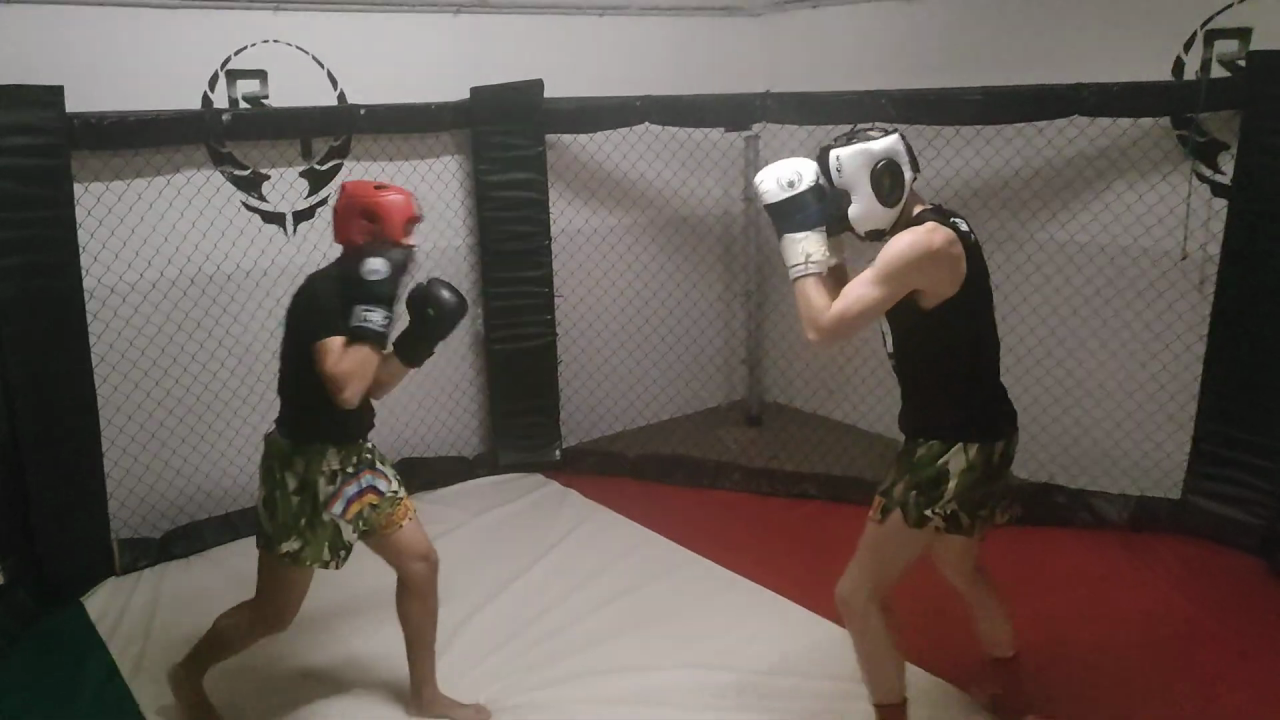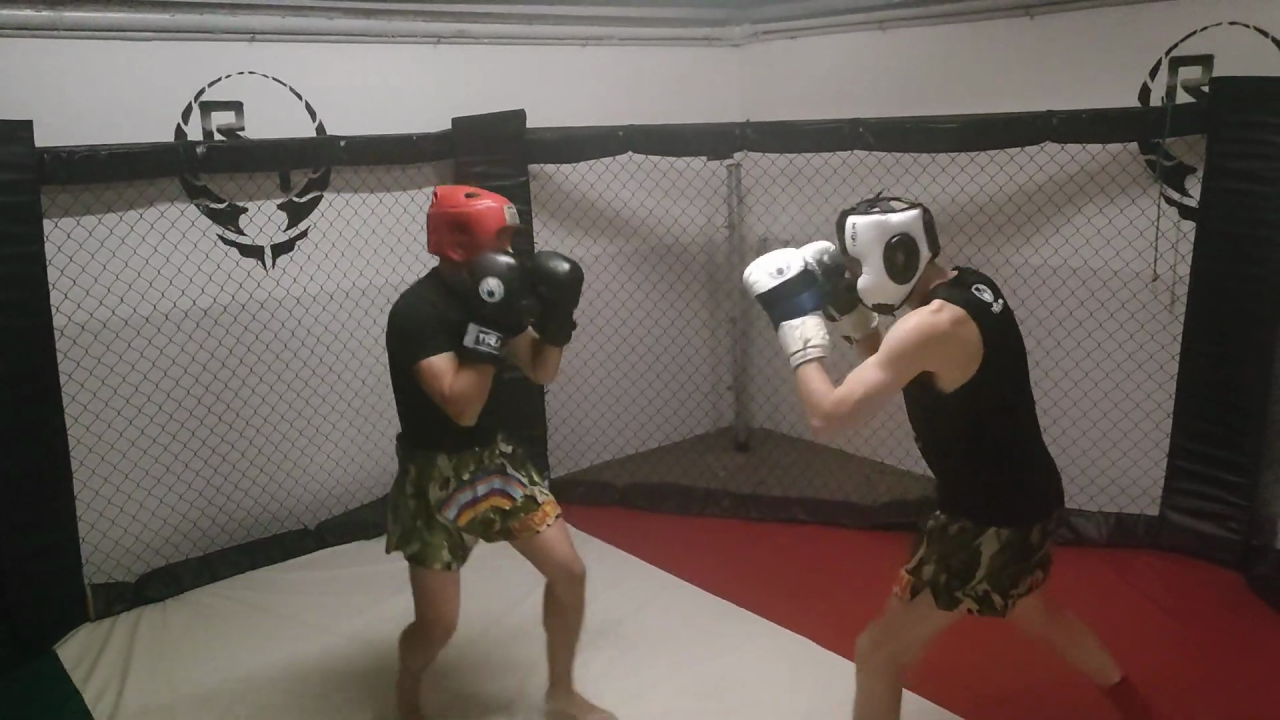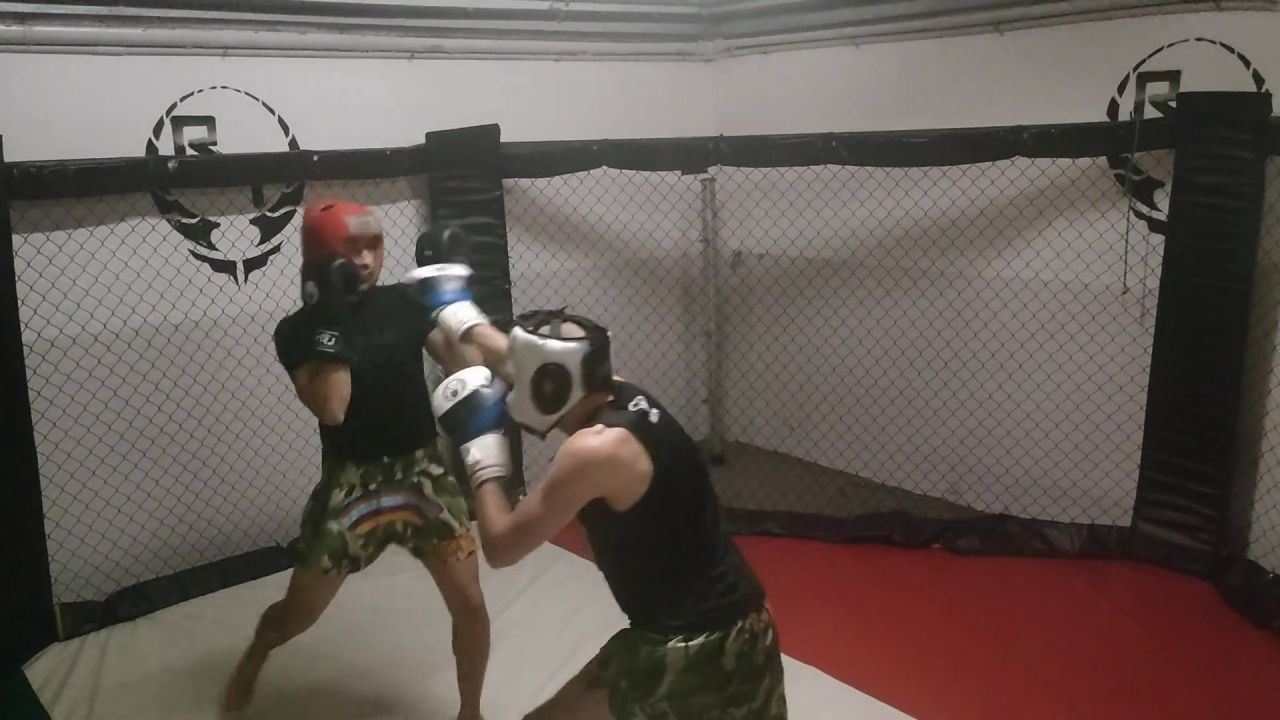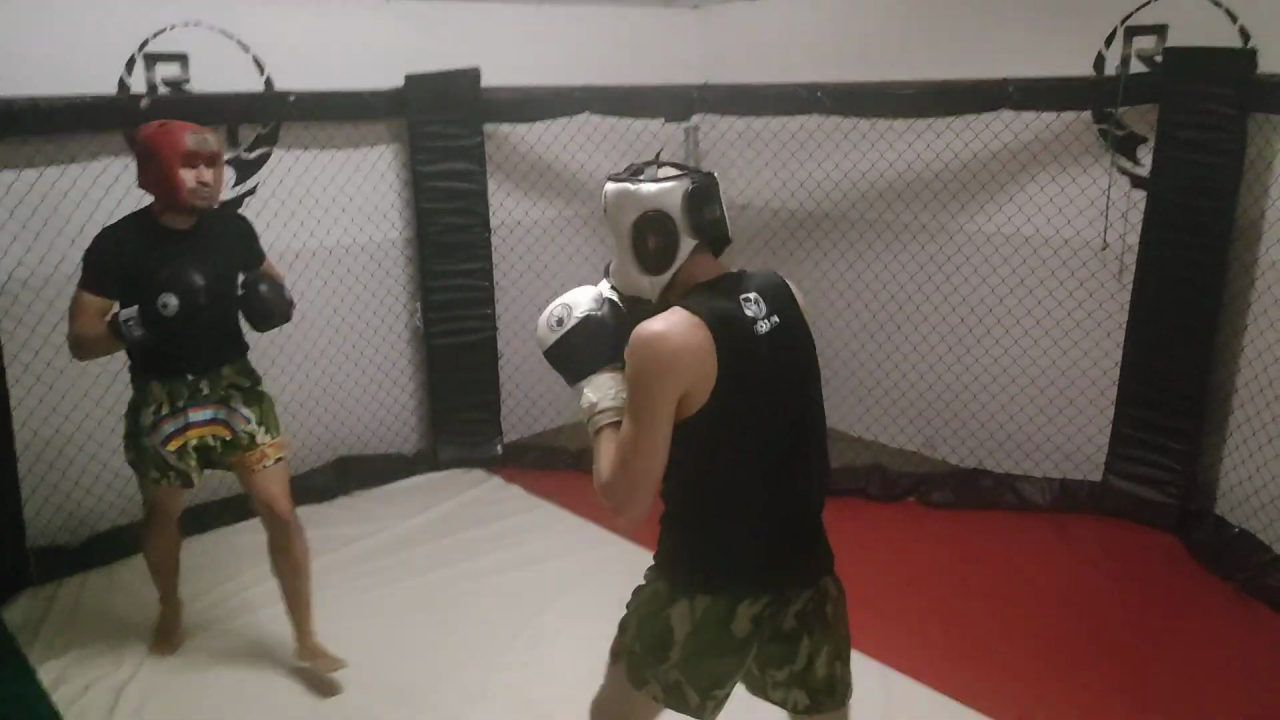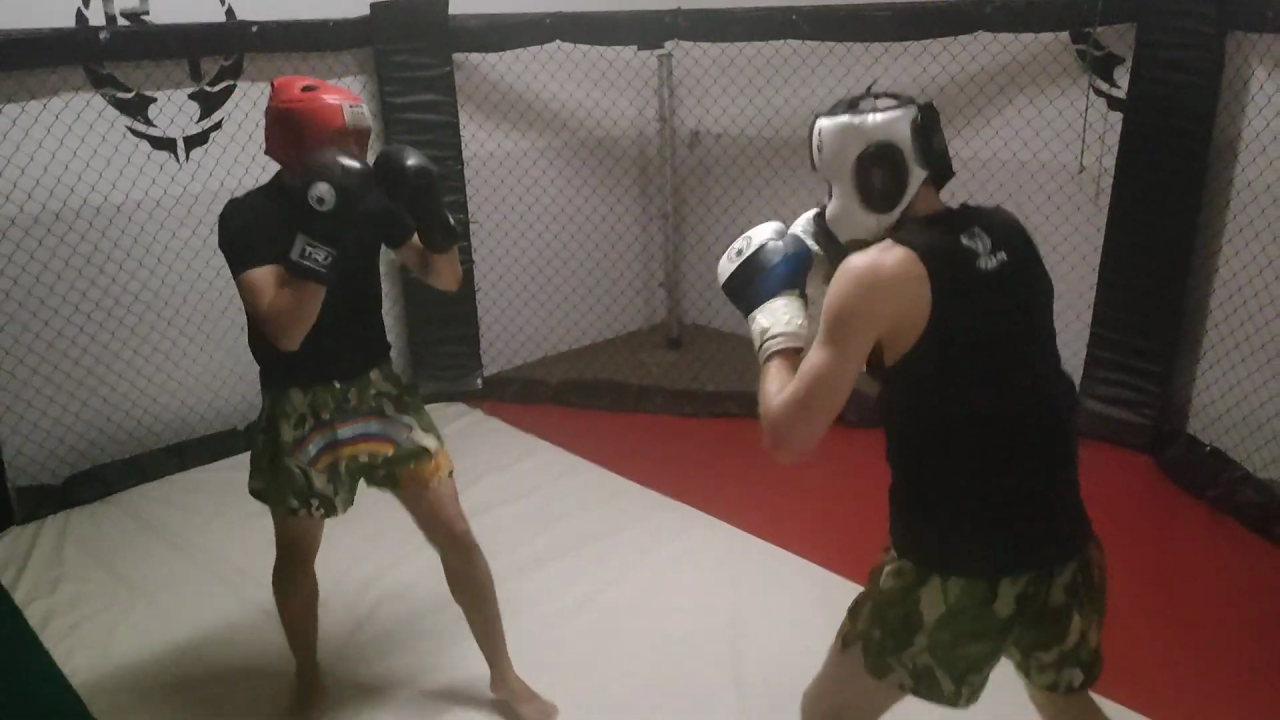
dt=1s
person 1, frame 1
left shoulder: (363, 290)
right shoulder: (324, 293)
right elbow: (346, 390)
left wrist: (420, 339)
right wrist: (374, 306)
left hip: (355, 455)
right hip: (306, 463)
left knee: (420, 561)
right knee: (275, 612)
right ankle: (188, 675)
person 1, frame 2
left shoulder: (494, 294)
right shoulder: (415, 313)
left elbow: (541, 372)
right elbow: (462, 409)
left wrist: (556, 314)
right wrist: (486, 323)
left hip: (492, 456)
right hip: (438, 472)
left knee: (568, 570)
right knee: (438, 625)
person 1, frame 3
left shoulder: (403, 303)
right shoulder: (300, 330)
right elbow: (330, 410)
right wrist: (330, 322)
left hip: (423, 470)
right hip: (352, 480)
left knee: (468, 601)
right knee: (301, 608)
right ankle: (244, 676)
person 1, frame 4
left shoulder: (231, 229)
right shoulder: (116, 244)
left elbow: (268, 281)
right elbow: (81, 342)
left wrist: (273, 299)
right wrist: (143, 319)
left hip: (233, 384)
right hip: (163, 398)
left knee: (280, 511)
right knee: (161, 518)
left ankle: (306, 638)
right ankle: (171, 607)
person 1, frame 5
left shoulder: (374, 196)
right shoulder: (247, 217)
left elbow: (446, 277)
right elbow: (287, 329)
left wrist: (432, 213)
right wrist: (321, 232)
left hip: (377, 391)
right hip: (301, 411)
left knee: (454, 534)
right knee: (297, 554)
person 2, frame 1
left shoulder: (923, 244)
right shoulder: (932, 231)
left elbow: (823, 328)
right elbow: (850, 308)
left wrist: (798, 232)
right wrist: (823, 238)
left hip: (951, 448)
right hip: (976, 437)
left knee: (856, 596)
right knee: (958, 568)
person 2, frame 2
left shoulder: (933, 322)
right shoulder: (973, 288)
left elbow: (828, 416)
right elbow: (899, 370)
left wrist: (797, 317)
right wrist: (845, 307)
left hip: (984, 519)
right hip: (1031, 498)
left knee: (880, 654)
right knee: (1037, 612)
person 2, frame 3
left shoulder: (595, 450)
right shoulder: (625, 394)
left elbow: (502, 548)
right elbow: (521, 368)
left wrist: (481, 445)
right wrist: (459, 314)
left hip: (686, 649)
right hip: (746, 625)
person 2, frame 4
left shoulder: (662, 338)
right shoulder: (782, 296)
left elbow: (626, 505)
left wrist: (601, 386)
left hip: (703, 590)
right hip: (804, 576)
person 2, frame 5
left shoulder: (875, 275)
right shoulder: (1009, 236)
left elbow: (787, 433)
left wrist: (775, 309)
left hip: (952, 568)
right hip: (1061, 547)
